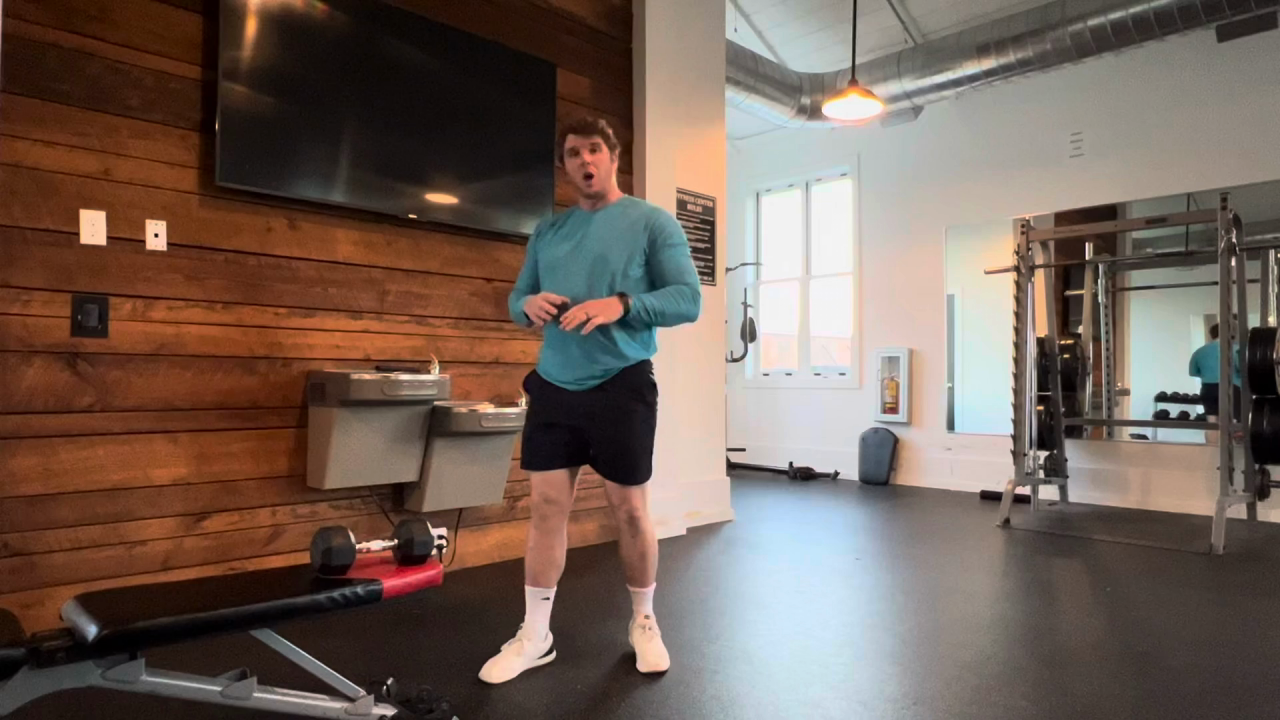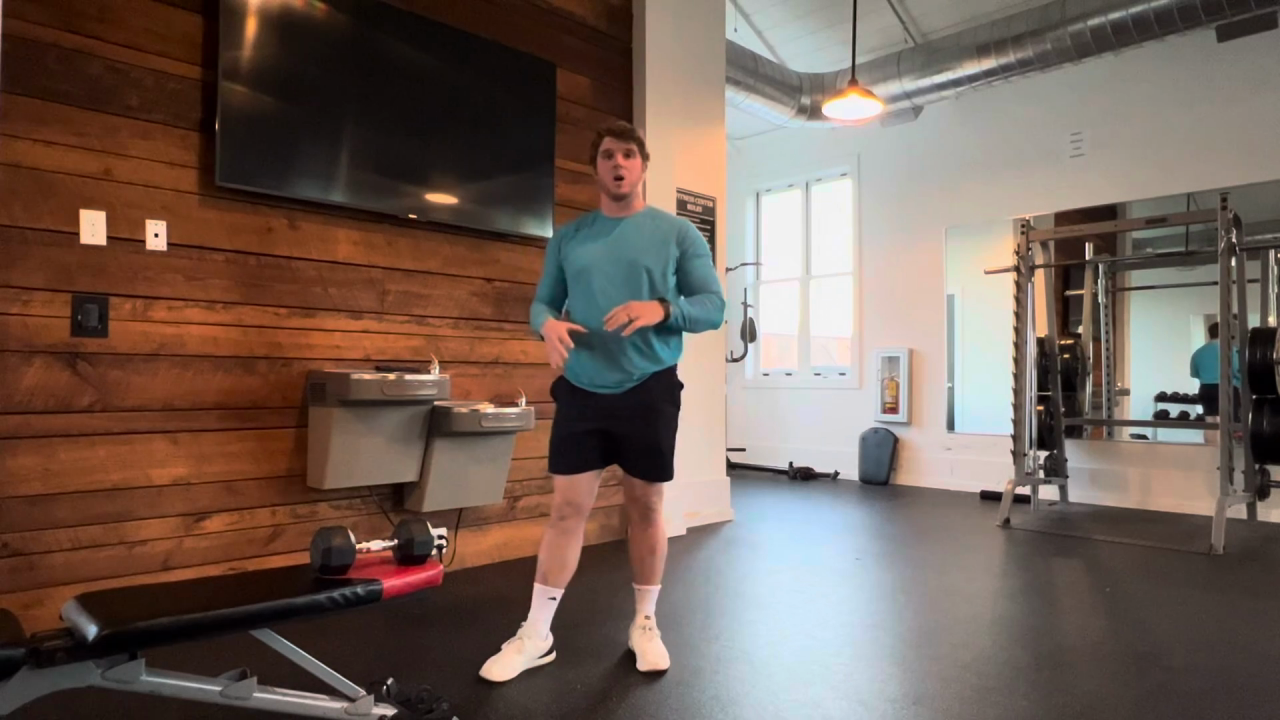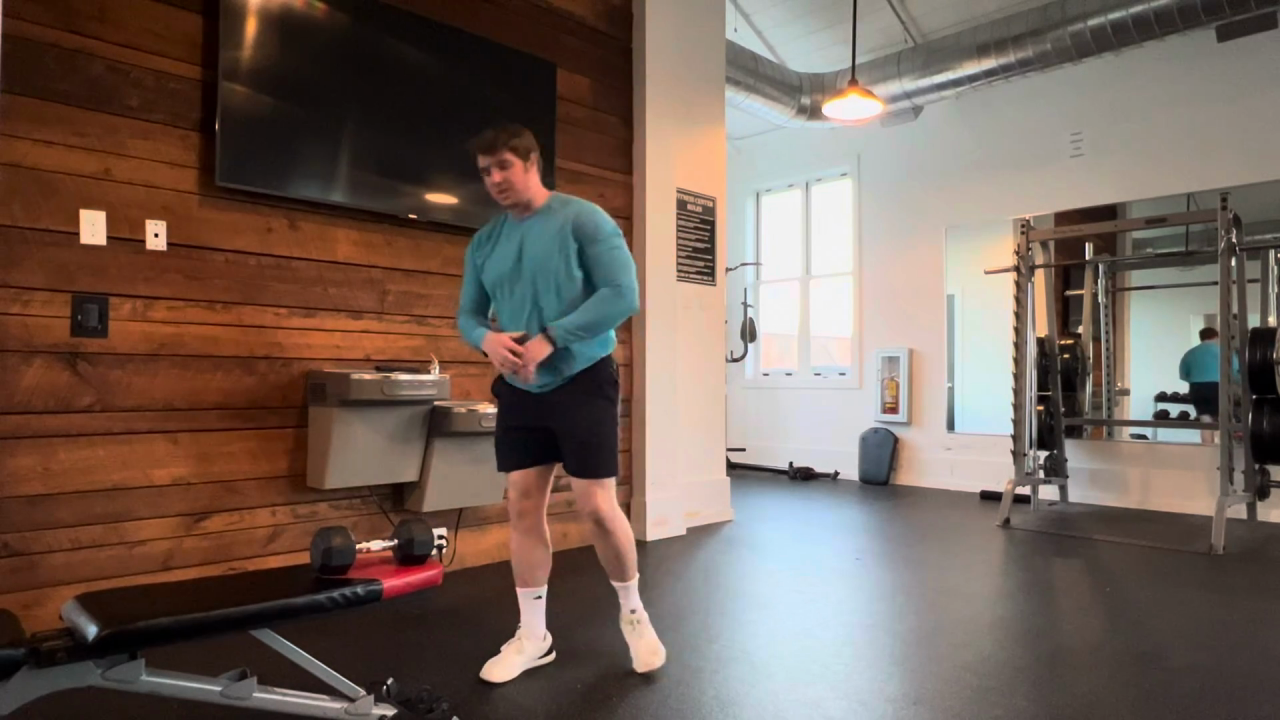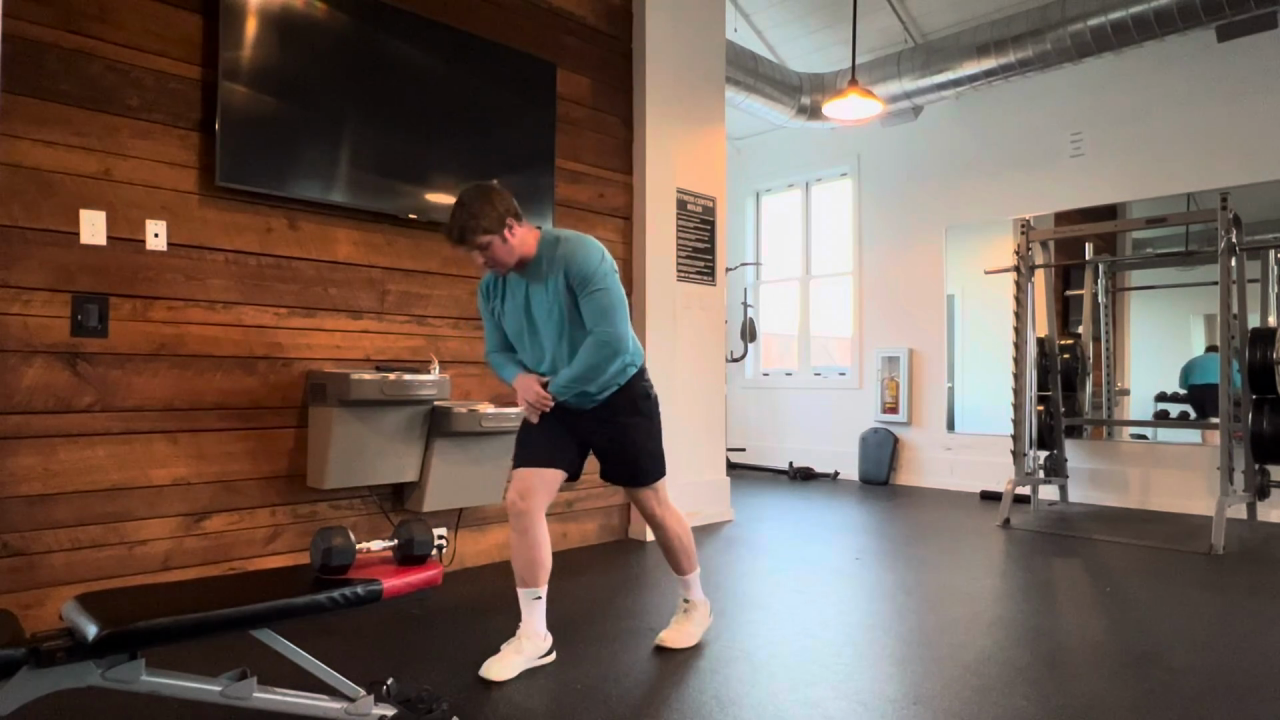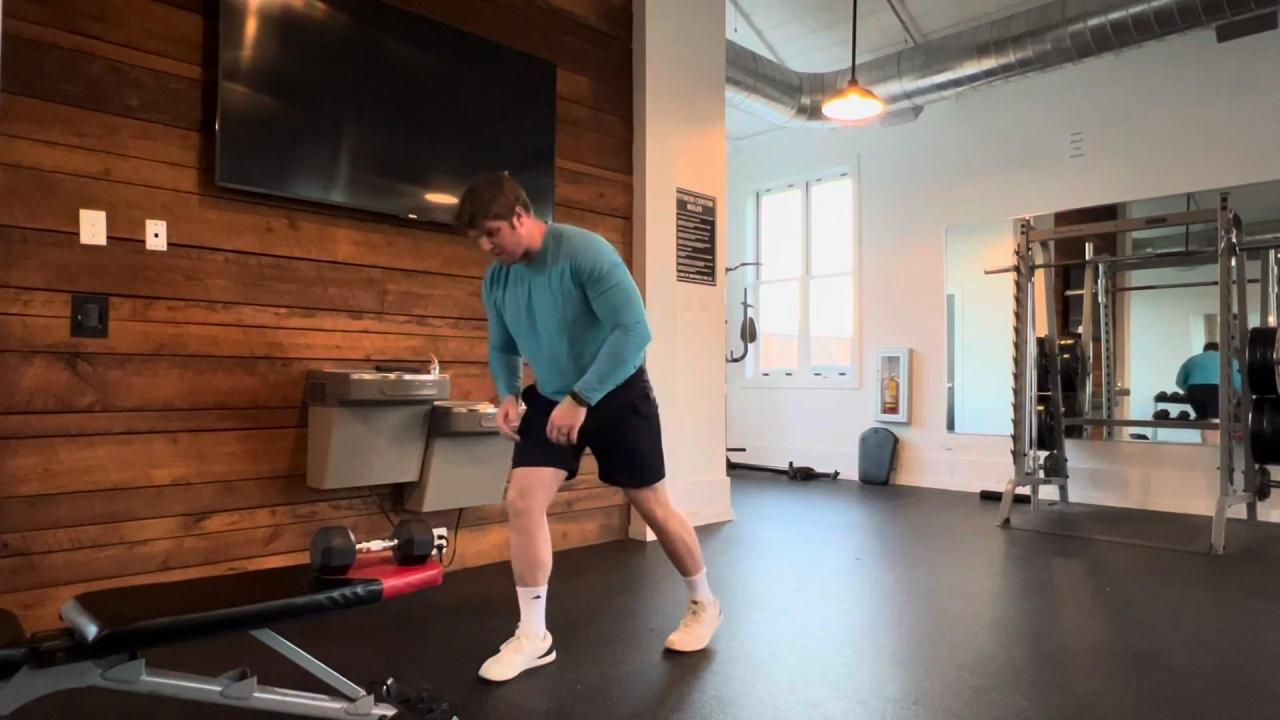
dt=1s
person 1, frame 1
left shoulder: (653, 223)
right shoulder: (547, 232)
left elbow: (688, 300)
right elbow: (518, 296)
left wrist: (620, 305)
right wrist: (527, 305)
left hip: (622, 385)
right hip: (553, 386)
left knee: (629, 509)
right knee: (545, 507)
left ankle: (644, 622)
right ankle: (534, 635)
person 1, frame 2
left shoulder: (678, 233)
right shoulder: (568, 238)
left elbow: (713, 306)
right elbow: (542, 301)
left wrist: (662, 309)
right wrist: (548, 324)
left hip: (649, 389)
right hip: (581, 390)
left knee: (645, 507)
right knee: (566, 510)
left ankle: (644, 623)
right ankle: (536, 635)
person 1, frame 3
left shoulder: (584, 219)
right shoulder: (484, 244)
left elbow: (623, 296)
right elbow: (468, 315)
left wrist: (550, 338)
right wrist: (488, 338)
left hip: (583, 380)
right hip: (520, 389)
left knee: (596, 506)
right knee: (523, 506)
left ankle: (632, 614)
right ankle: (533, 635)
person 1, frame 4
left shoulder: (579, 255)
right shoulder: (492, 287)
left elbow: (613, 339)
right elbow: (497, 350)
left wrist: (555, 388)
right wrist: (519, 378)
left hip: (618, 394)
right hip: (553, 405)
left knee: (652, 505)
right knee: (522, 503)
left ankle: (695, 603)
right ankle: (533, 636)
person 1, frame 5
left shoulder: (586, 252)
right shoulder: (497, 280)
left elbow: (633, 330)
right elbow: (502, 348)
left wrist: (582, 400)
right wrist: (507, 394)
left hip: (618, 395)
right hip: (554, 401)
left knee: (653, 507)
right knee: (522, 503)
left ankle: (704, 605)
right ankle: (533, 637)
